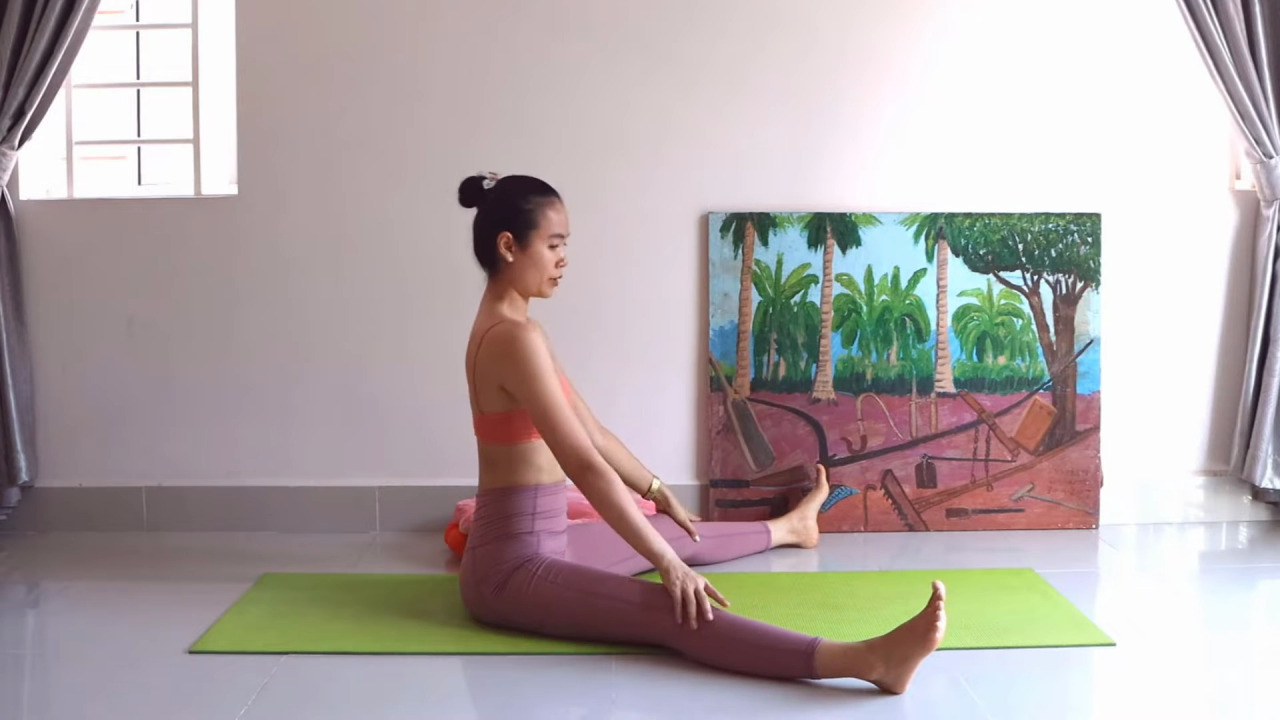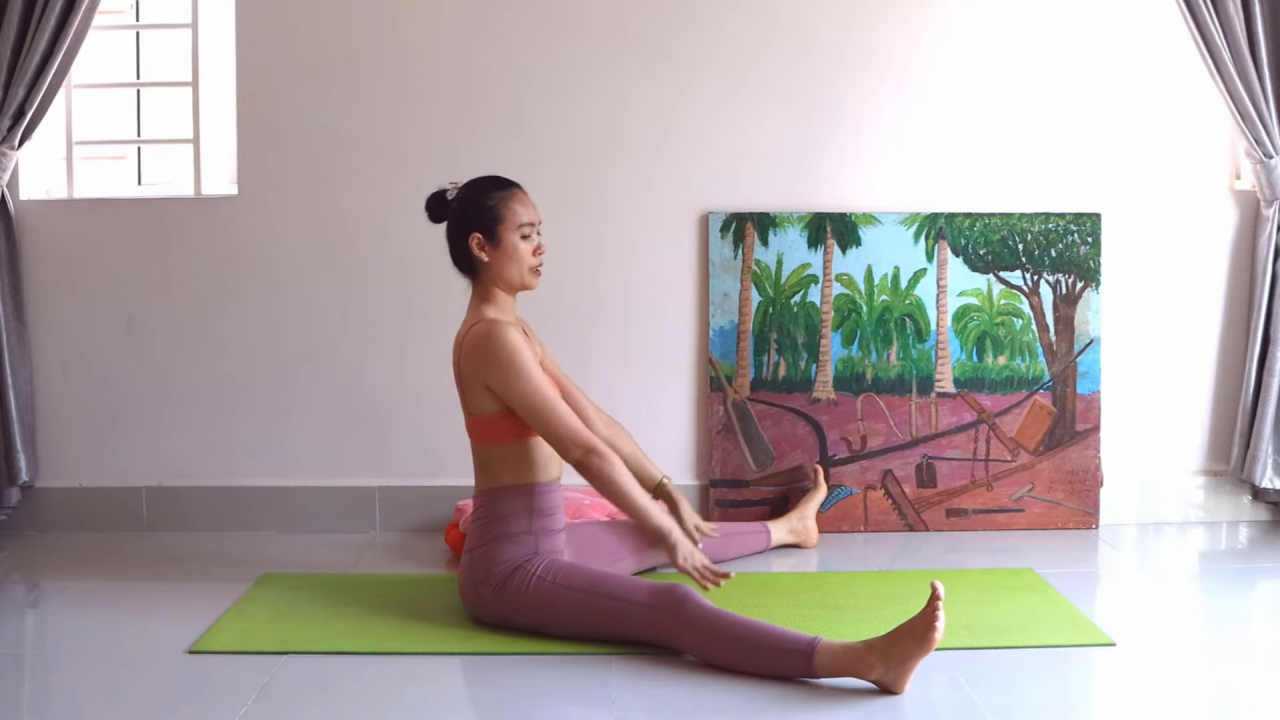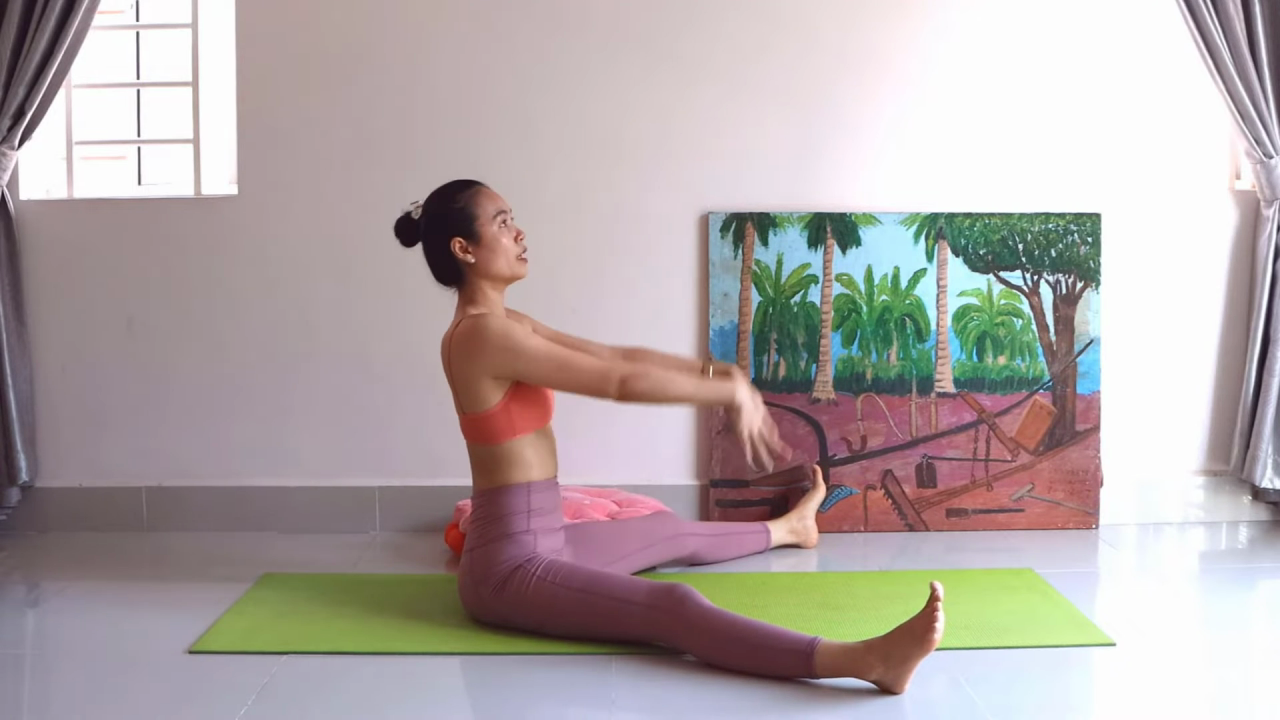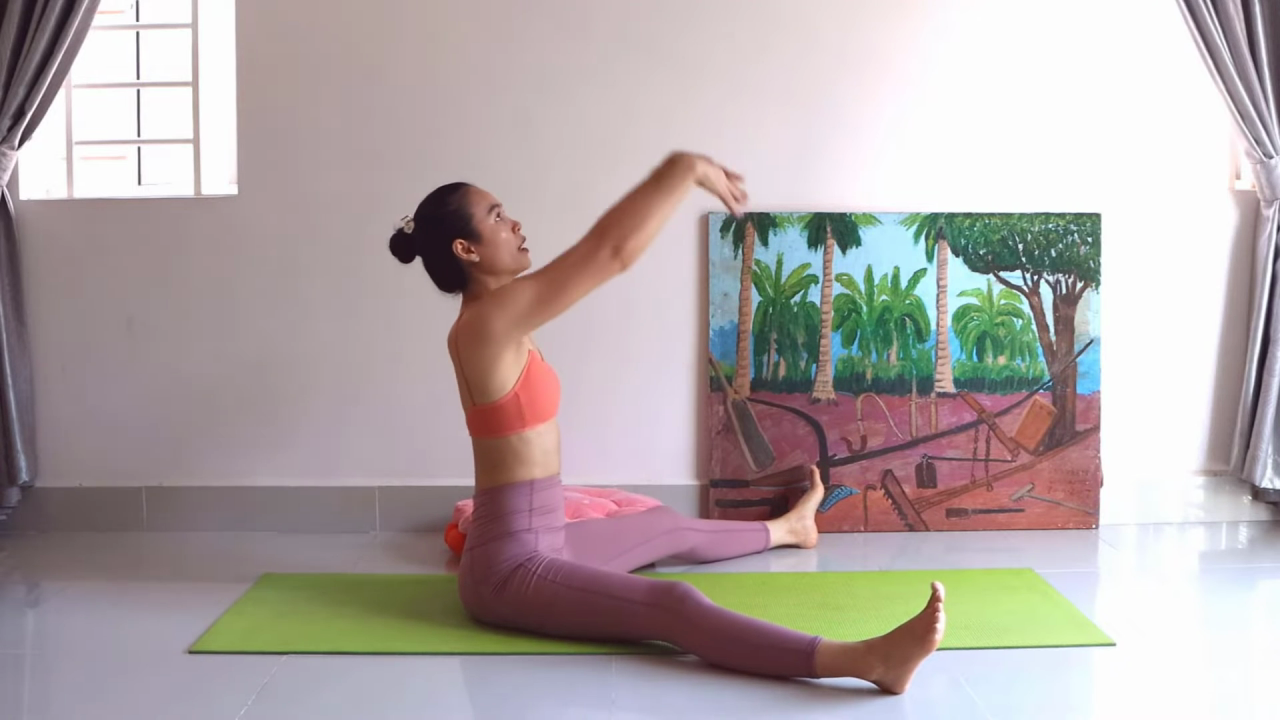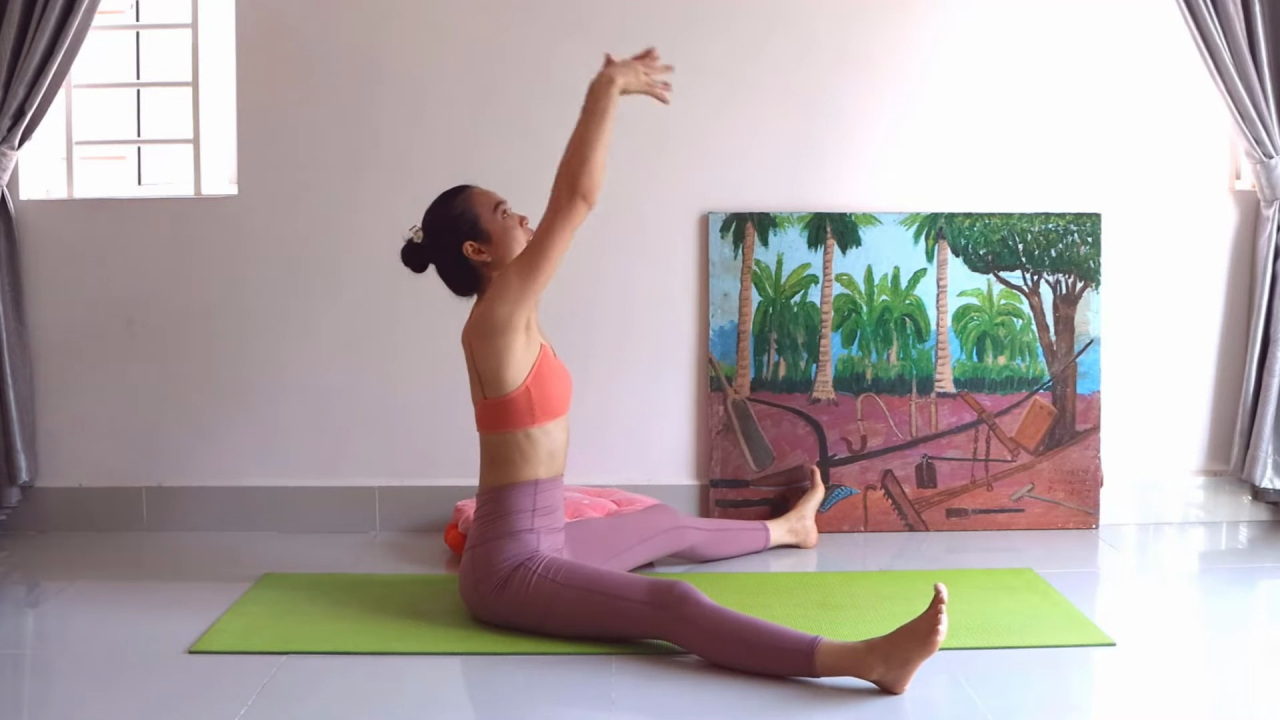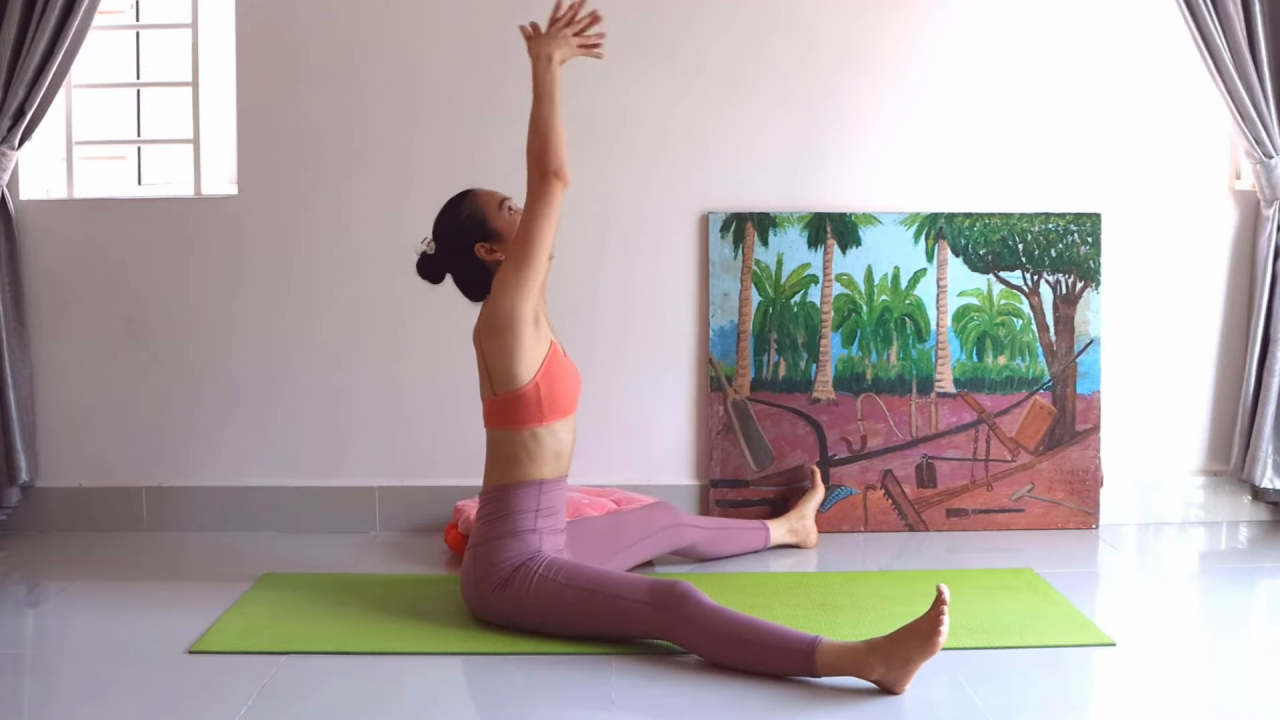
dt=0.3s
person 1, frame 1
left shoulder: (509, 326)
right shoulder: (513, 338)
left elbow: (590, 431)
right elbow: (584, 465)
left wrist: (660, 493)
right wrist: (667, 564)
left hip: (540, 541)
right hip: (511, 567)
left knee: (674, 533)
right knee: (676, 613)
left ankle: (787, 527)
right ankle: (868, 660)
person 1, frame 2
left shoulder: (510, 329)
right shoulder: (492, 339)
left elbow: (594, 419)
right elbow: (586, 450)
left wrist: (666, 495)
right wrist: (669, 532)
left hip: (539, 542)
right hip: (508, 567)
left knee: (665, 532)
right knee: (673, 609)
left ankle: (787, 528)
right ankle: (868, 660)
person 1, frame 3
left shoulder: (505, 323)
right shoulder: (481, 334)
left elbow: (613, 355)
right elbow: (618, 382)
left wrist: (709, 372)
right wrist: (726, 393)
left hip: (541, 542)
right hip: (509, 567)
left knee: (668, 531)
right knee: (673, 606)
left ankle: (784, 528)
right ankle: (867, 660)
person 1, frame 4
left shoulder: (501, 318)
right shoulder: (486, 324)
left elbow: (599, 250)
right elbow: (611, 255)
left wrist: (677, 175)
right wrist: (682, 173)
left hip: (539, 540)
right hip: (511, 569)
left knee: (664, 525)
right knee: (672, 605)
left ankle: (782, 528)
right ankle: (868, 660)
person 1, frame 5
left shoulder: (509, 317)
right shoulder: (497, 317)
left elbow: (571, 198)
right elbow: (577, 198)
left wrist: (606, 94)
right wrist: (605, 91)
left hip: (538, 541)
right hip: (511, 567)
left knee: (664, 526)
right knee: (675, 606)
left ankle: (785, 528)
right ankle: (867, 660)
person 1, frame 6
left shoulder: (519, 315)
right shoulder: (505, 313)
left elbow: (546, 181)
right elbow: (553, 179)
left wrist: (549, 66)
right wrist: (547, 67)
left hip: (539, 539)
right hip: (511, 566)
left knee: (665, 522)
right knee: (674, 607)
left ankle: (785, 528)
right ankle: (867, 660)
